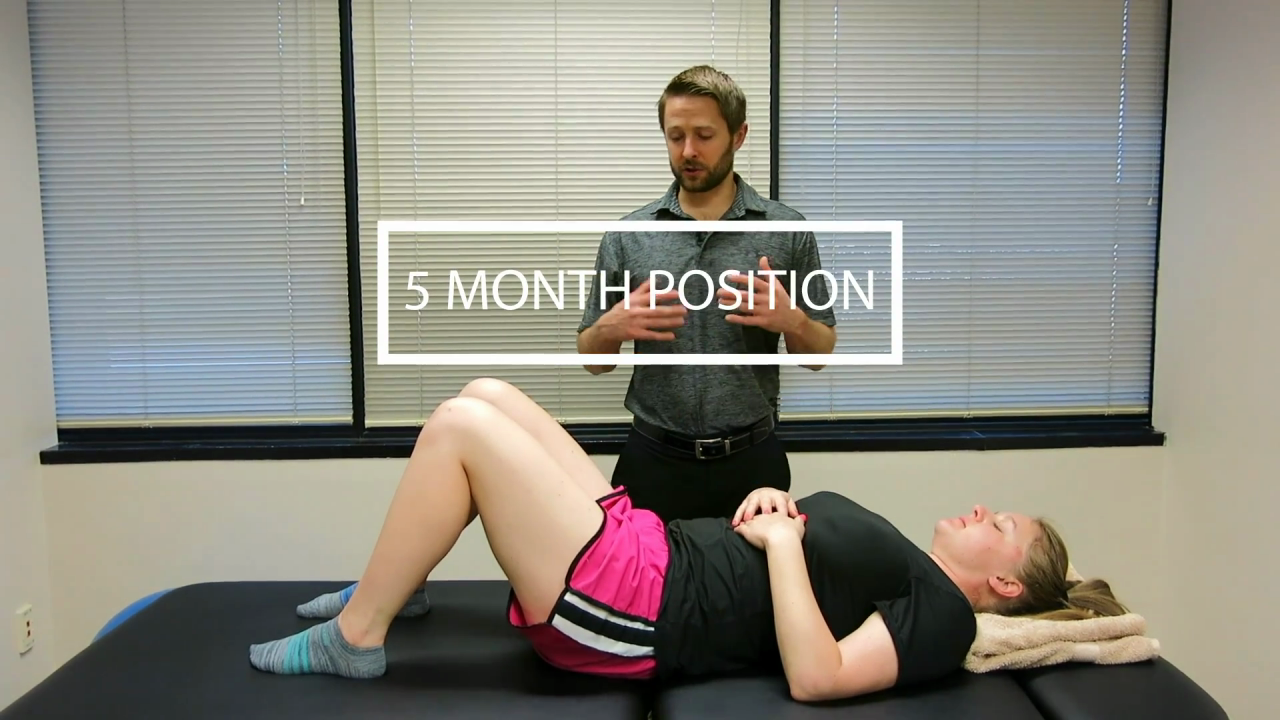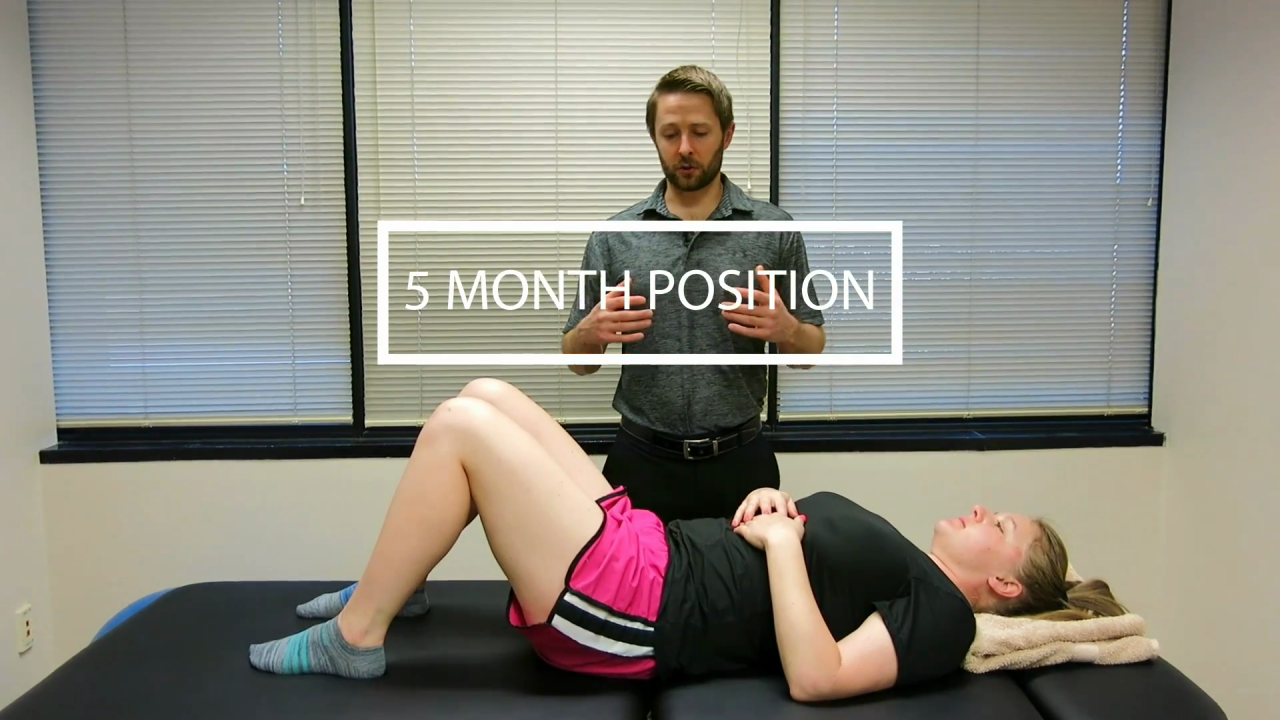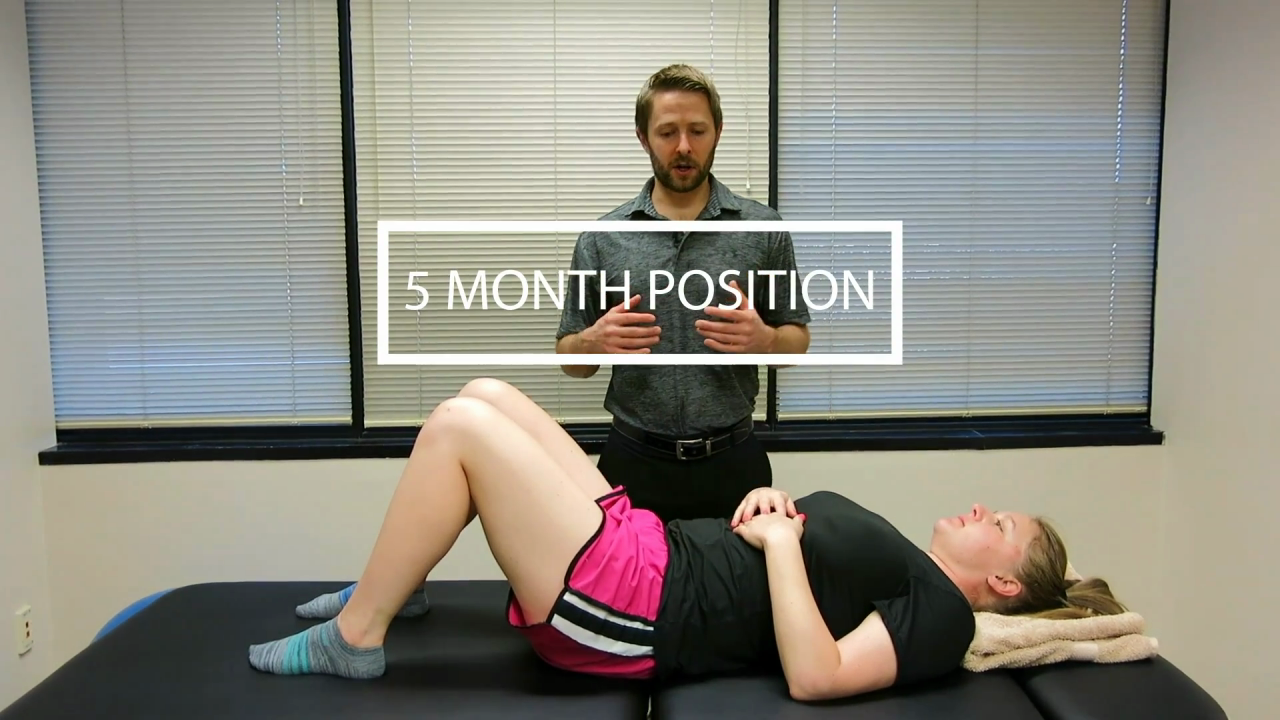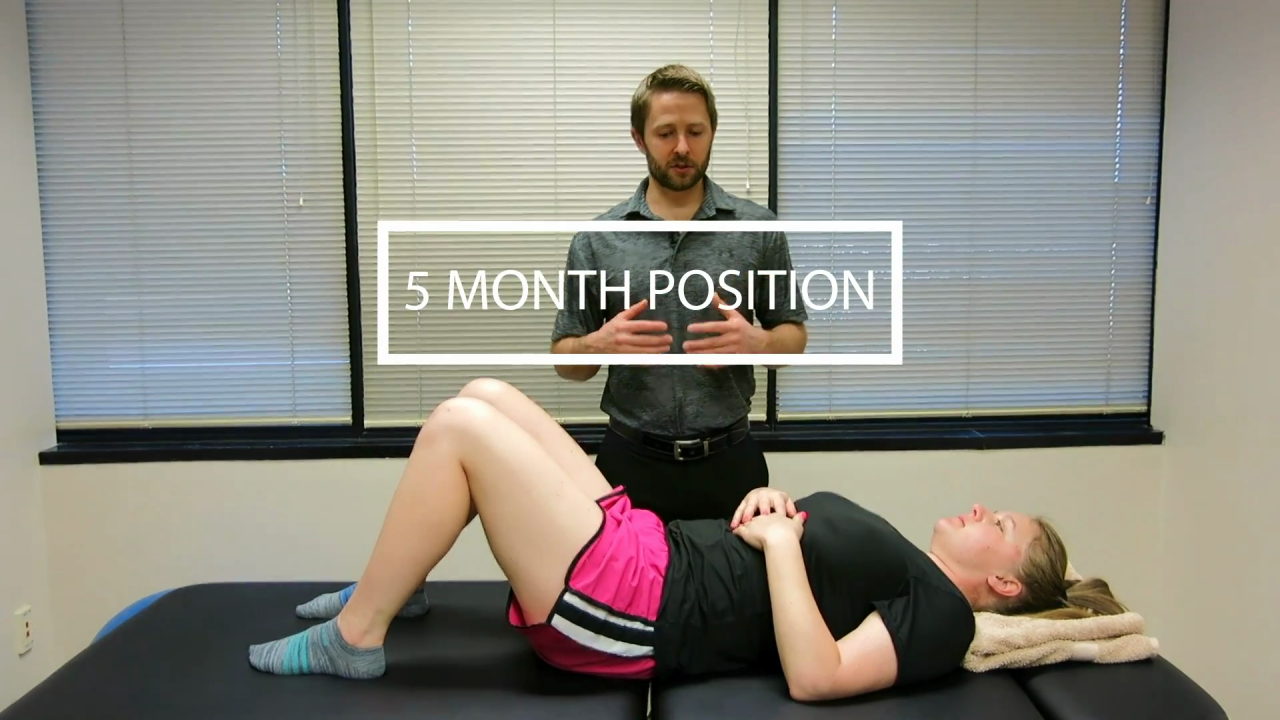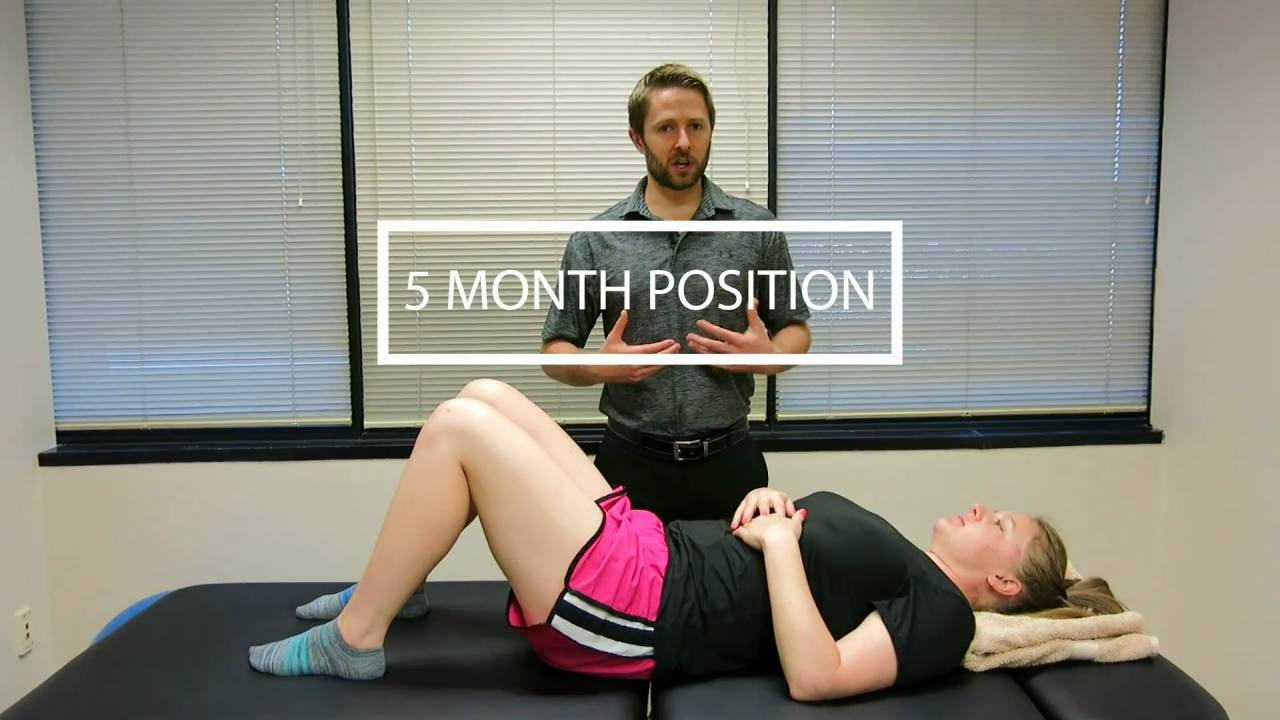
dt=0.2s
person 1, frame 1
left shoulder: (941, 617)
right shoulder: (907, 571)
left elbow: (815, 677)
left wrist: (781, 542)
right wrist: (772, 502)
left hip: (635, 612)
right hip: (650, 545)
left knee: (460, 427)
right knee: (485, 396)
left ankle: (355, 637)
right ankle: (397, 584)
person 1, frame 2
left shoulder: (940, 617)
right shoulder: (906, 570)
left elbow: (814, 677)
left wrist: (782, 541)
right wrist: (771, 502)
left hip: (634, 612)
right hip: (648, 547)
left knee: (459, 427)
right knee: (485, 394)
left ankle: (356, 636)
right ankle: (396, 585)
person 1, frame 3
left shoulder: (939, 615)
right shoulder: (904, 570)
left elbow: (814, 676)
left wrist: (780, 542)
right wrist: (770, 502)
left hip: (632, 611)
right hip: (648, 547)
left knee: (458, 428)
right knee: (485, 396)
left ankle: (356, 636)
right ankle: (395, 583)
person 1, frame 4
left shoulder: (940, 617)
right shoulder: (905, 572)
left elbow: (814, 677)
left wrist: (780, 542)
right wrist: (771, 501)
left hip: (633, 613)
right hip: (649, 545)
left knee: (459, 426)
right knee: (486, 395)
left ankle: (355, 636)
right ankle: (395, 582)
person 1, frame 5
left shoulder: (940, 615)
right shoulder: (904, 569)
left elbow: (813, 676)
left wrist: (778, 541)
right wrist: (770, 502)
left hip: (632, 611)
right hip: (648, 547)
left knee: (458, 428)
right knee: (484, 397)
left ankle: (355, 638)
right ankle: (393, 584)
person 2, frame 1
left shoulder: (787, 232)
right shoulder: (628, 236)
left elbow: (820, 352)
right elbow: (591, 355)
left wrist: (791, 320)
right wrist: (613, 326)
left hip: (750, 461)
right hip: (655, 461)
person 2, frame 2
left shoulder: (774, 231)
right shoulder: (615, 237)
left elbow: (809, 351)
right elbow: (578, 360)
left wrist: (785, 328)
right wrist: (592, 331)
left hip: (739, 461)
right hip: (644, 462)
person 2, frame 3
left shoulder: (763, 229)
right shoulder: (603, 238)
left elbow: (797, 340)
right elbow: (571, 360)
left wrist: (764, 337)
right wrist: (594, 341)
left hip: (732, 461)
right hip: (636, 463)
person 2, frame 4
left shoulder: (757, 229)
right shoulder: (598, 239)
left elbow: (793, 334)
right elbow: (566, 361)
left wrist: (758, 342)
right wrist: (598, 346)
left hip: (728, 462)
right hip: (633, 463)
person 2, frame 5
left shoulder: (756, 229)
right shoulder: (595, 240)
left elbow: (795, 330)
right elbow: (555, 353)
left wrist: (769, 356)
right wrist: (599, 367)
left hip: (729, 462)
right hip: (633, 464)
